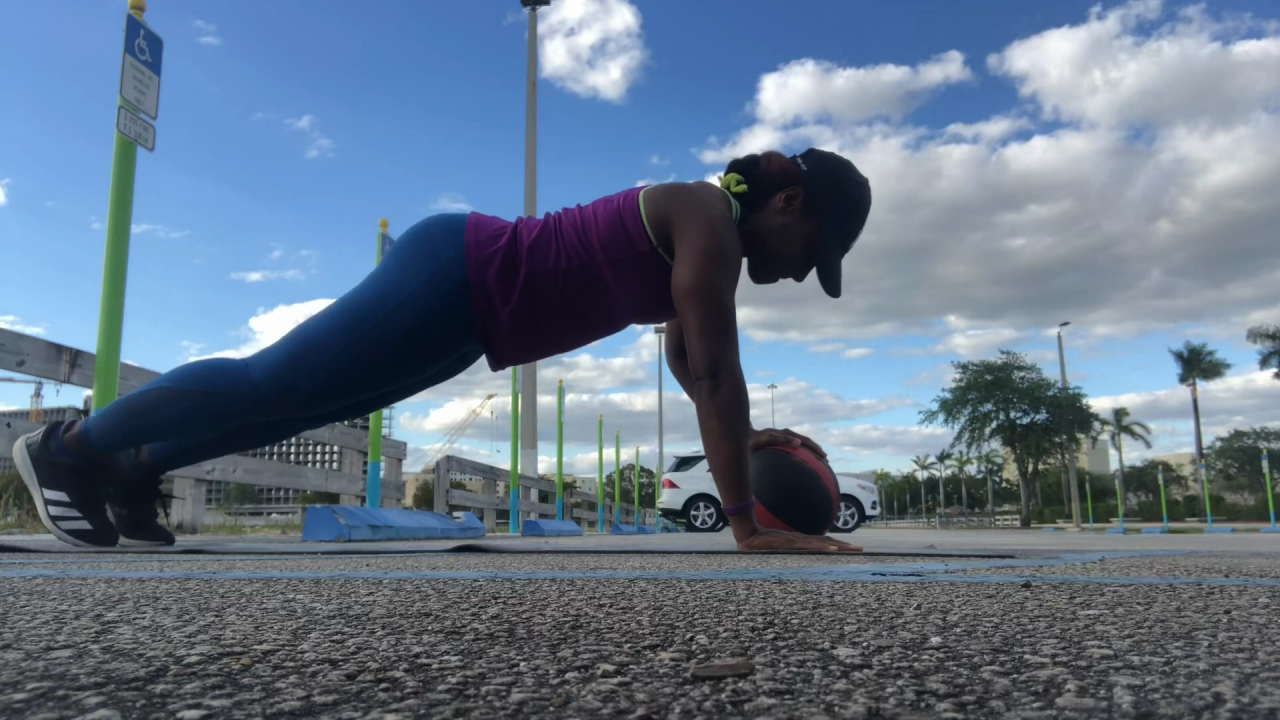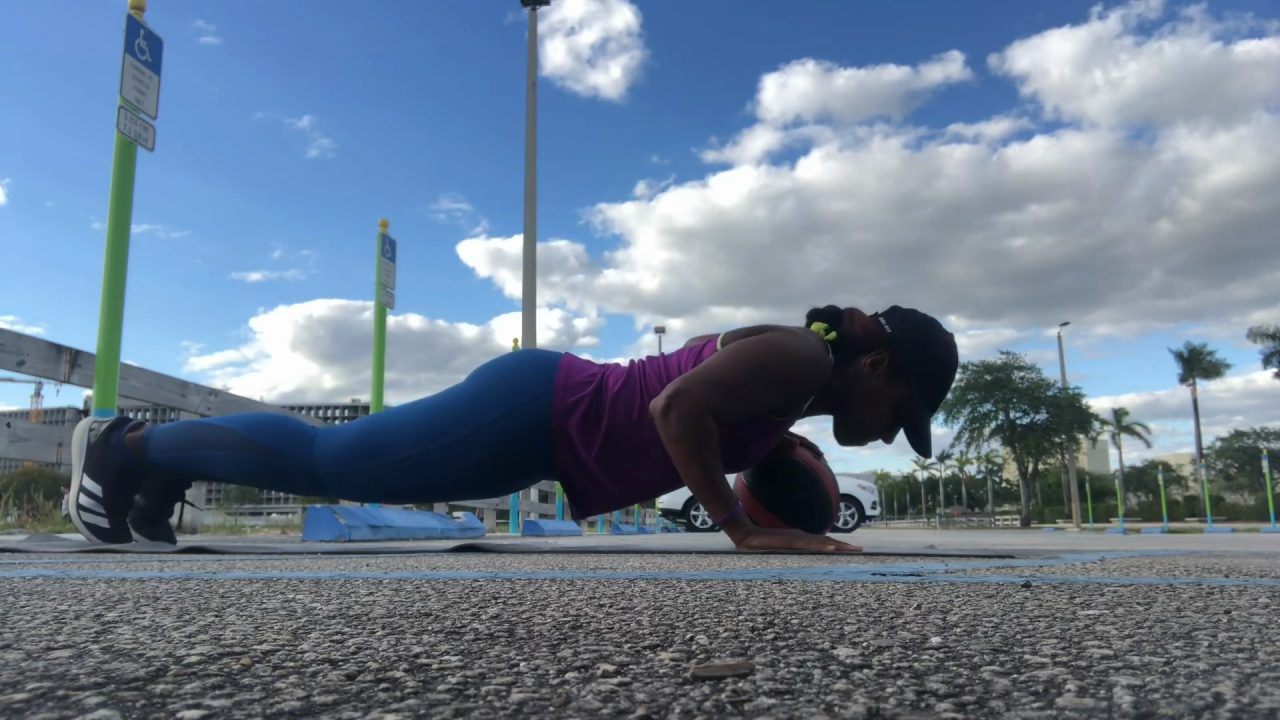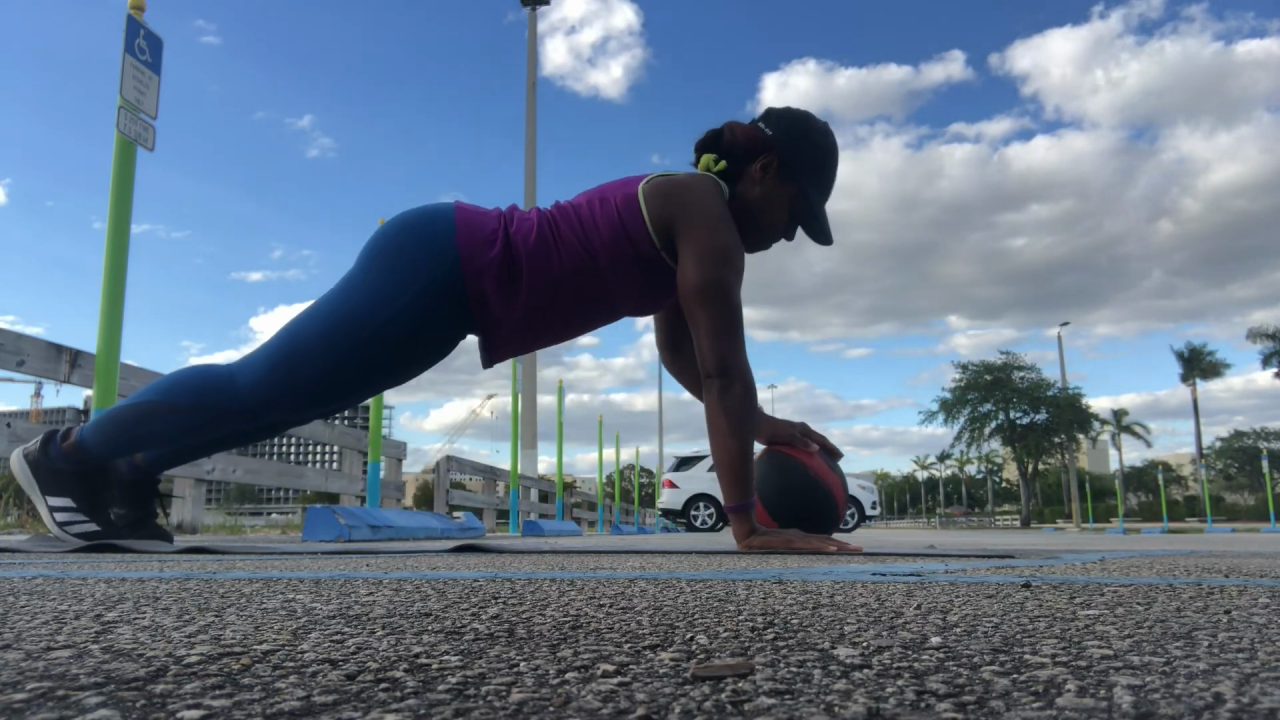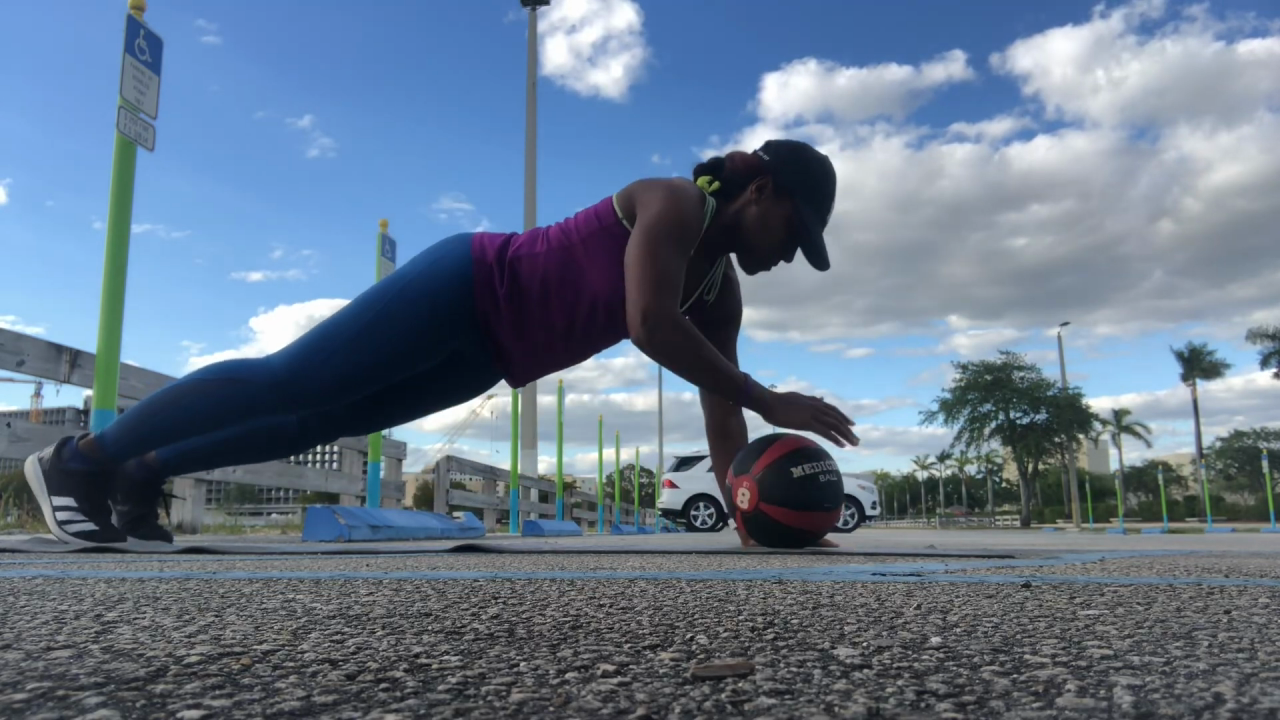
dt=1s
person 1, frame 1
left shoulder: (707, 236)
right shoulder: (712, 220)
left elbow: (685, 359)
right elbow: (715, 371)
left wrist: (742, 437)
right wrist: (747, 524)
left hip: (466, 307)
right hip: (454, 278)
left knee: (301, 402)
right knee: (269, 386)
left ankle: (137, 474)
right ankle: (68, 447)
person 1, frame 2
left shoulder: (792, 374)
right shoulder: (800, 358)
right elbow: (673, 411)
left wrist: (759, 449)
right wrist: (741, 526)
left hip: (551, 415)
right hip: (533, 417)
left knee: (332, 457)
right knee: (320, 456)
left ankle: (161, 471)
right ankle: (124, 445)
person 1, frame 3
left shoulder: (684, 217)
right shoulder: (708, 212)
left elbow: (681, 352)
right elbow: (726, 369)
left wrist: (760, 425)
right wrist: (747, 523)
left hip: (450, 274)
right hip: (436, 272)
left knee: (282, 396)
right knee: (259, 388)
left ankle: (128, 476)
right ankle: (66, 453)
person 1, frame 4
left shoulder: (720, 285)
right shoulder: (674, 202)
left elbow: (718, 403)
right elbow: (651, 326)
right wrist: (769, 399)
left hip: (487, 353)
right hip: (463, 288)
left knee: (320, 418)
right knee: (281, 384)
left ankle: (141, 475)
right ankle: (79, 460)
